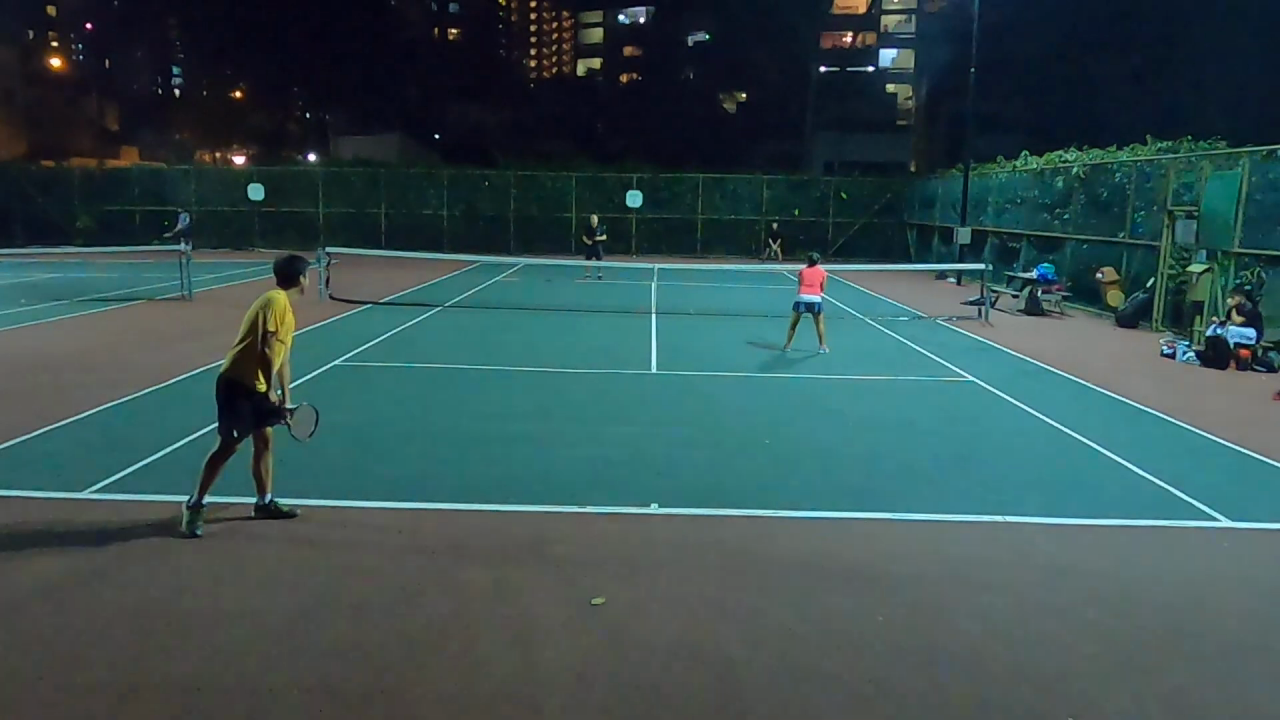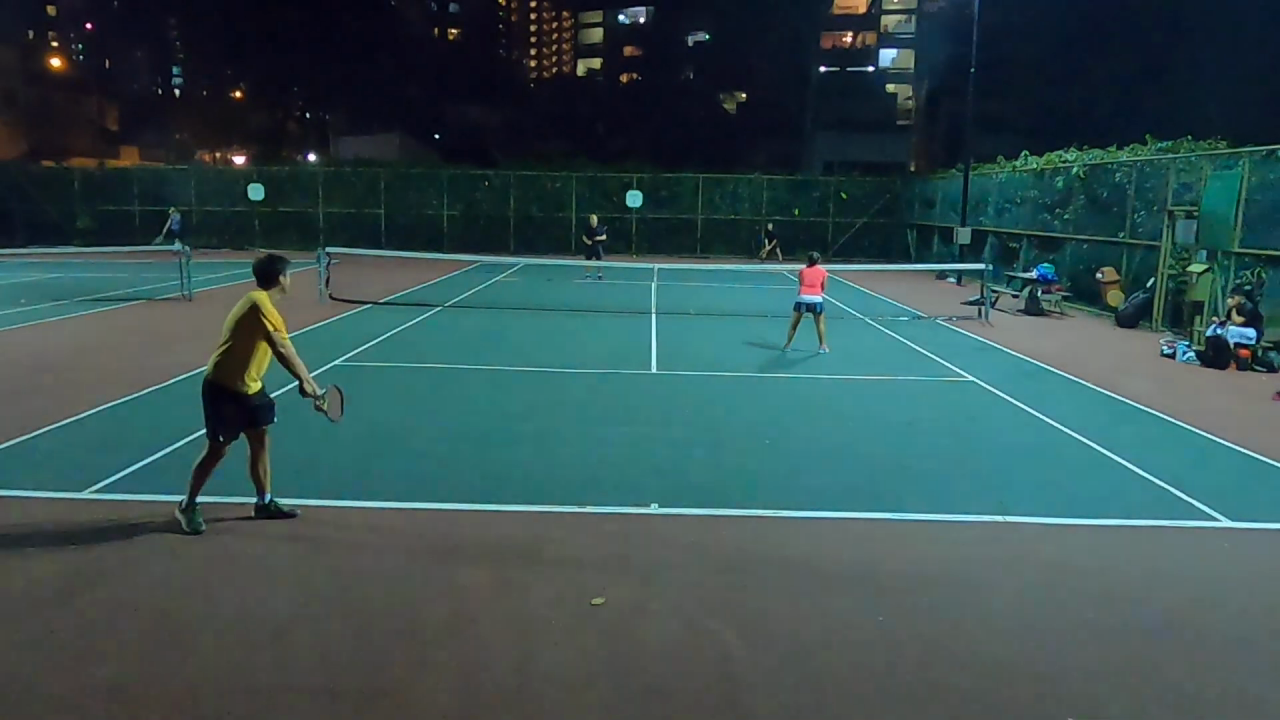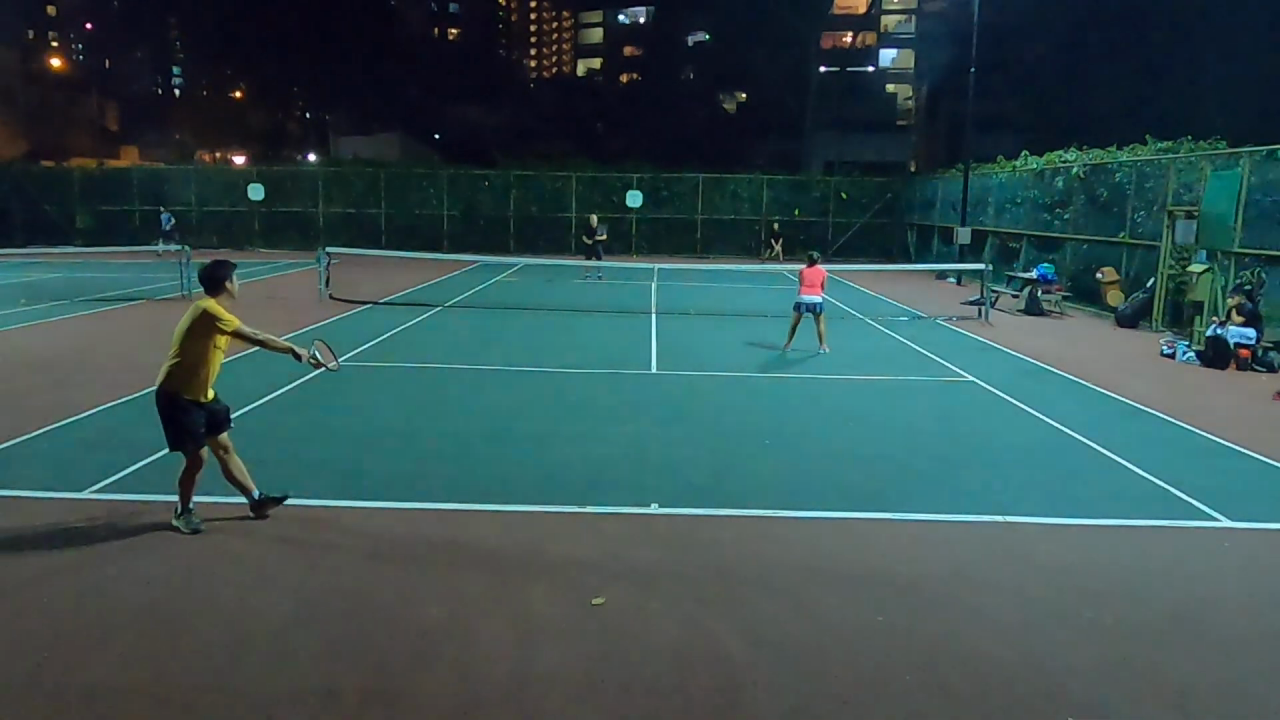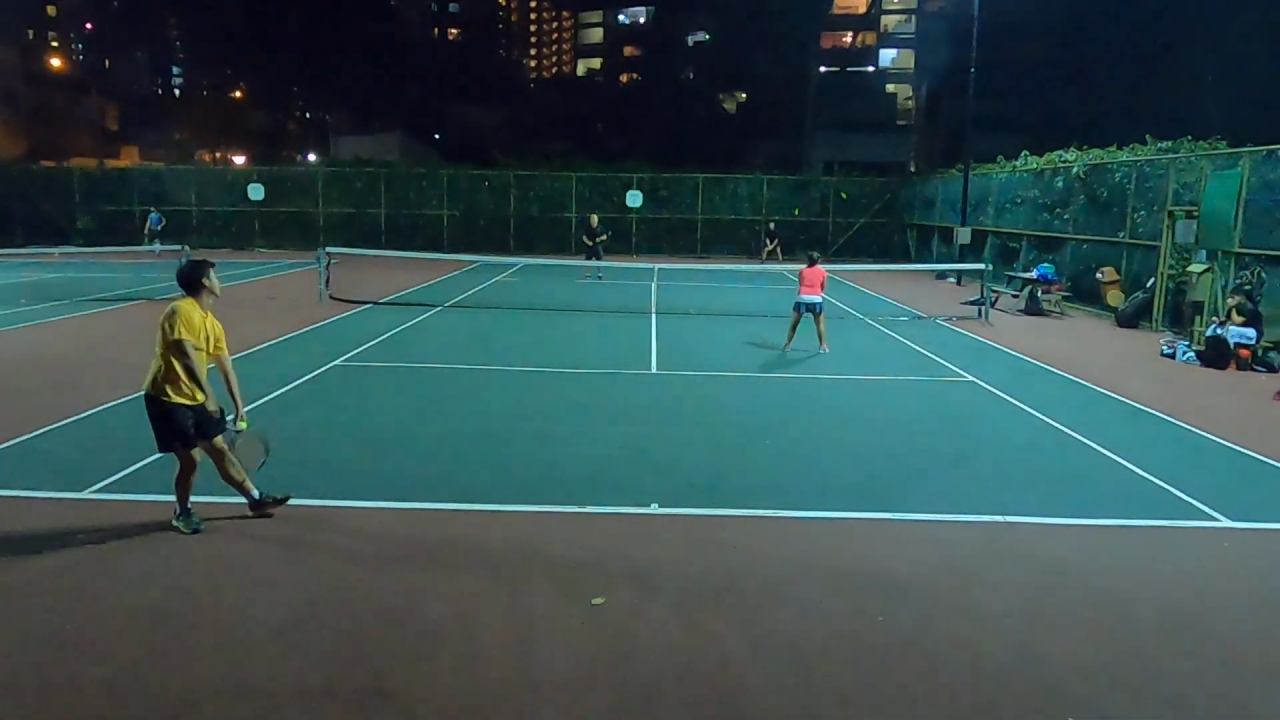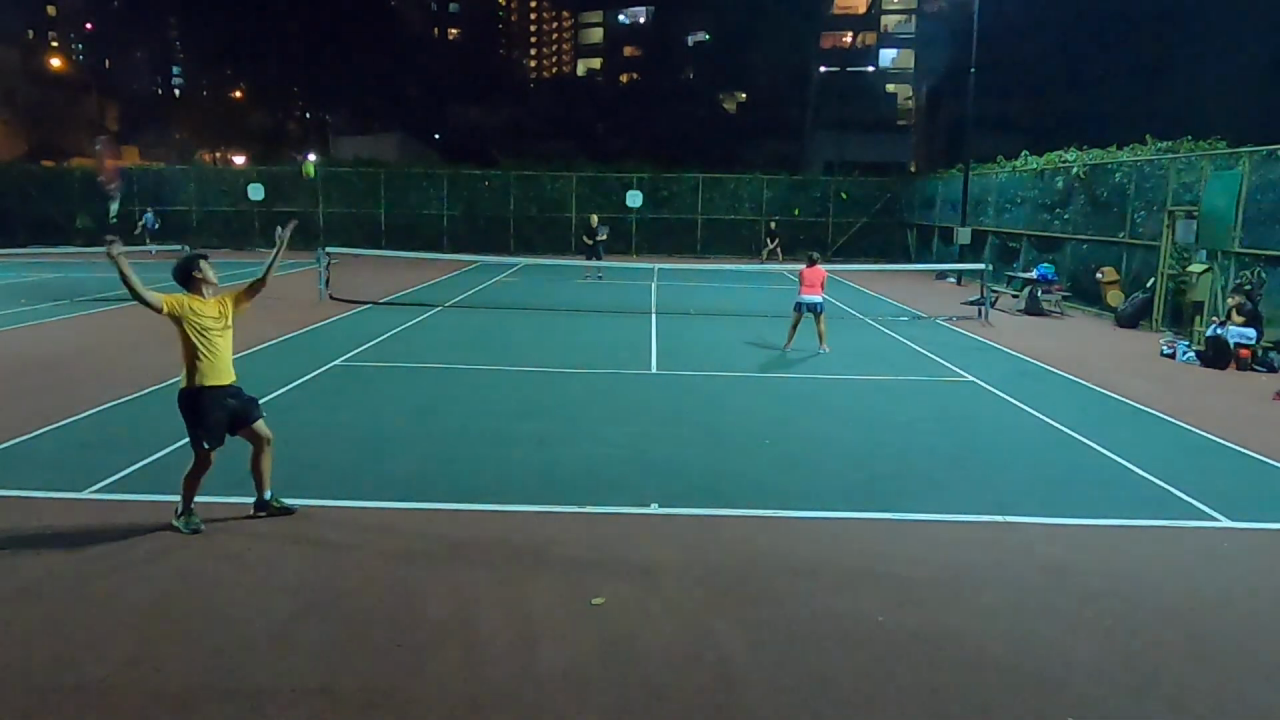
dt=0.5s
person 1, frame 1
left shoulder: (287, 312)
right shoulder: (275, 301)
left elbow: (282, 357)
right elbow: (266, 348)
left wrist: (286, 396)
right wrist: (271, 388)
left hip: (260, 386)
right hip: (238, 384)
left knee: (264, 442)
right knee: (229, 446)
left ankle: (265, 502)
right ankle: (195, 505)
person 1, frame 2
left shoulder: (266, 307)
right shoulder: (257, 302)
left elbow: (287, 350)
right elbow: (280, 349)
left wrist: (309, 383)
right wrist: (304, 381)
left hip: (250, 388)
right hip: (223, 387)
left knee: (260, 443)
right knee: (217, 449)
left ankle: (264, 503)
right ankle: (188, 506)
person 1, frame 3
left shoulder: (218, 314)
right shoulder: (207, 311)
left elbow: (254, 339)
right elbow: (255, 338)
left wrist: (289, 349)
right wrist: (293, 347)
left hip: (202, 395)
right hip: (177, 397)
left knee: (224, 449)
right knee: (197, 457)
left ankle: (257, 501)
right ankle: (183, 513)
person 1, frame 4
left shoulder: (213, 324)
right shoulder: (180, 311)
left elbow: (226, 366)
right elbow: (188, 358)
left wrist: (239, 405)
right wrist: (209, 395)
left hip: (196, 399)
right hip: (167, 400)
left knee: (221, 450)
right knee: (190, 459)
left ankle: (257, 499)
right ankle: (182, 512)
person 1, frame 5
left shoulder: (226, 303)
right shoulder: (181, 305)
left elbow: (260, 283)
right elbow: (140, 293)
left wrist: (280, 248)
right wrist: (120, 261)
left hip: (229, 391)
right hip: (200, 394)
left knee: (264, 438)
right knee: (204, 459)
left ankle: (264, 500)
right ankle: (184, 511)
